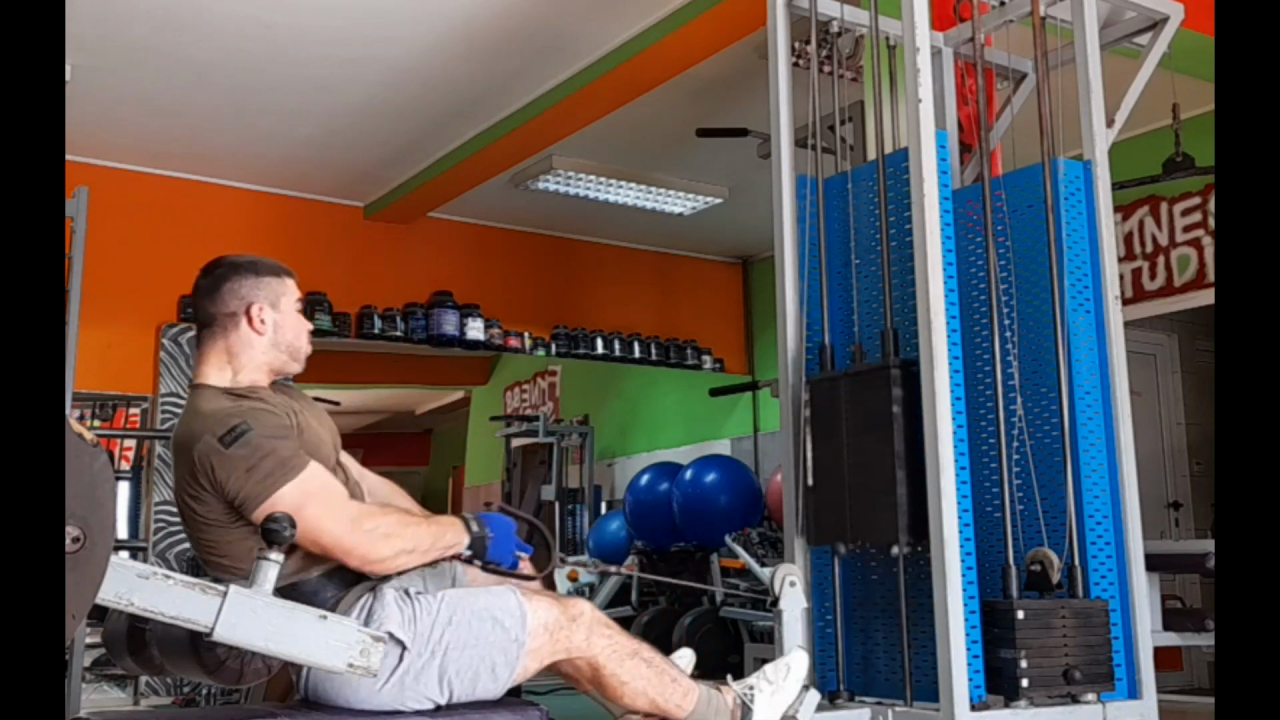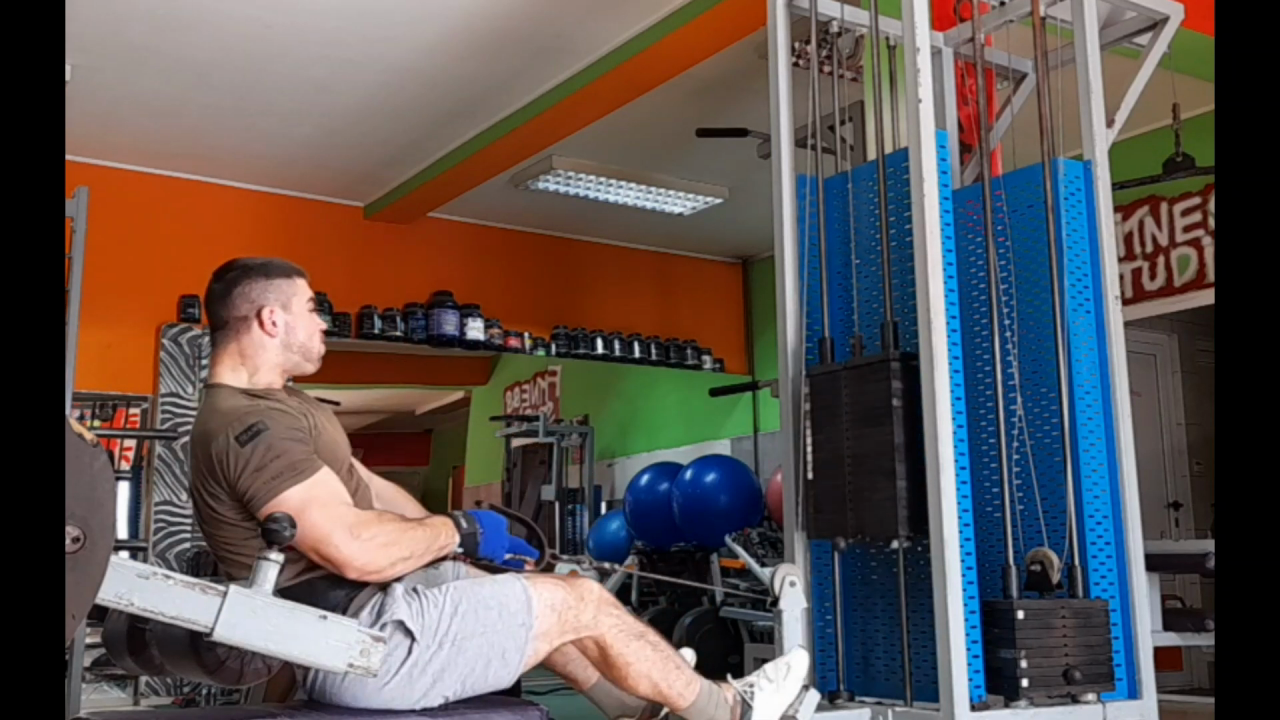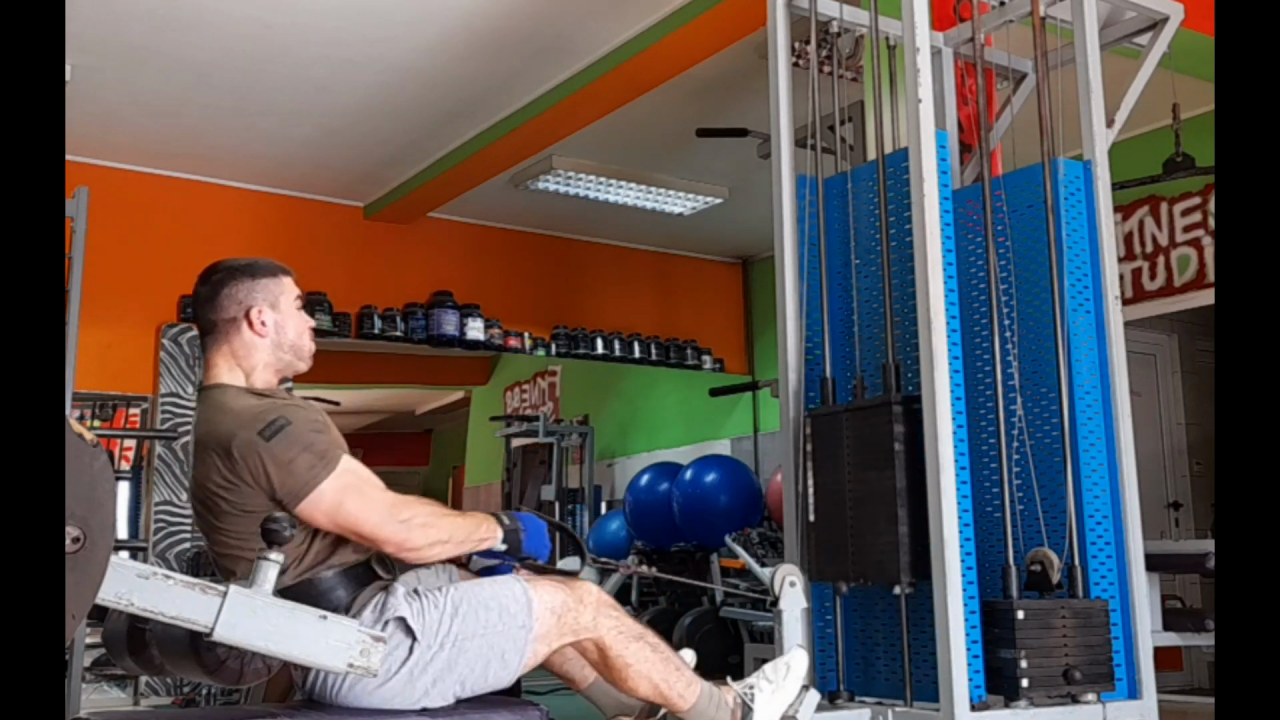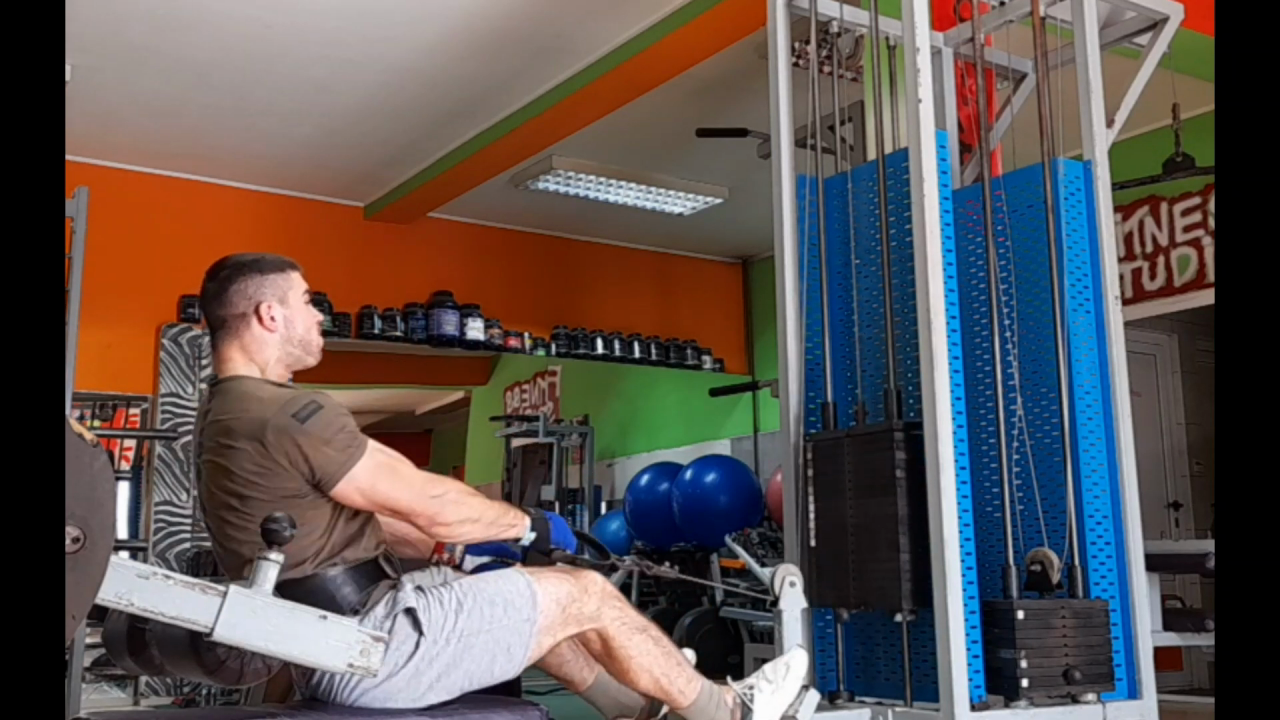
dt=0.2s
person 1, frame 1
left shoulder: (273, 404)
right shoulder: (232, 430)
left elbow: (364, 489)
right elbow: (366, 542)
left wrist: (460, 538)
right wrist: (465, 533)
left hip: (351, 619)
left knee: (512, 581)
right knee: (574, 620)
person 1, frame 2
left shoulder: (279, 408)
right shoulder: (249, 428)
left elbow: (370, 495)
right elbow: (360, 548)
left wrist: (453, 541)
right wrist: (460, 531)
left hip: (350, 625)
left knee: (516, 581)
right knee: (582, 602)
person 1, frame 3
left shoulder: (236, 414)
right shoulder: (261, 426)
left elbow: (366, 511)
right elbow: (397, 528)
left wrist: (478, 543)
right wrist: (500, 530)
left knee: (512, 584)
right knee: (581, 604)
person 1, frame 4
left shoulder: (227, 415)
right shoulder: (288, 416)
right elbow: (427, 502)
left wrist: (450, 553)
right wrist: (530, 524)
left knee: (510, 586)
right knee: (586, 593)
